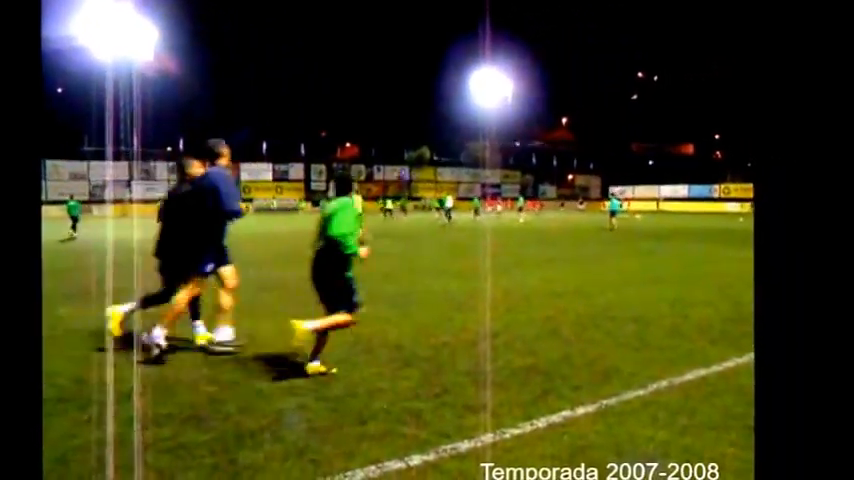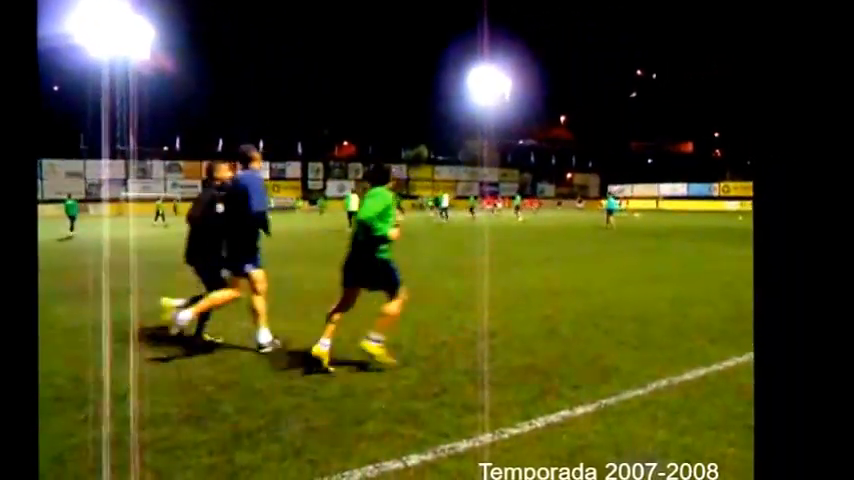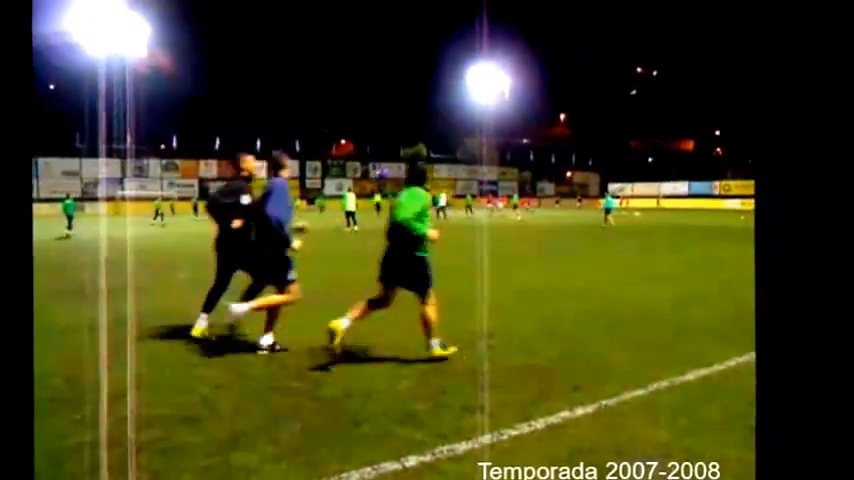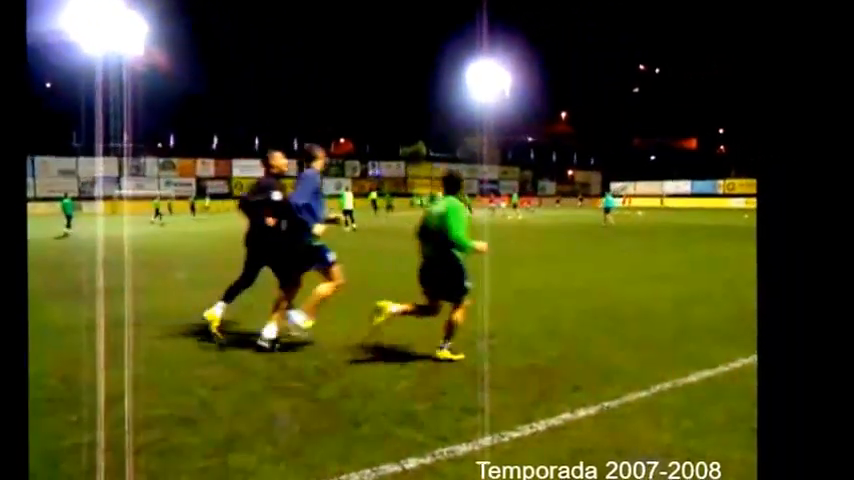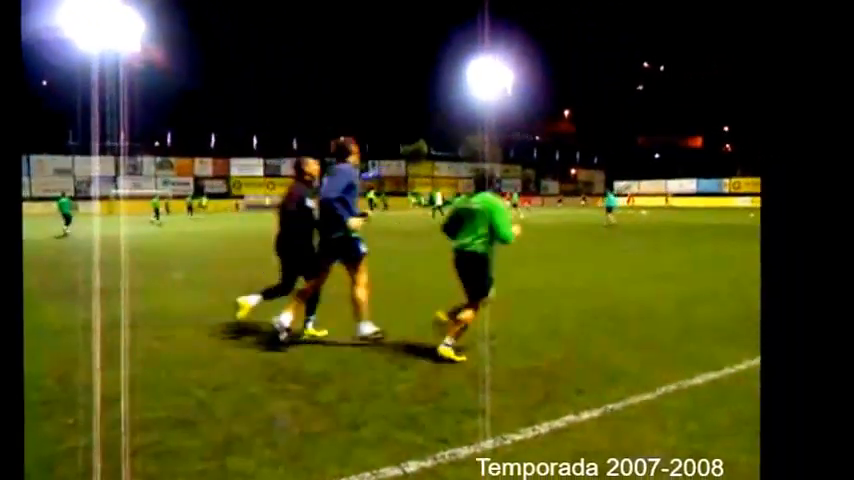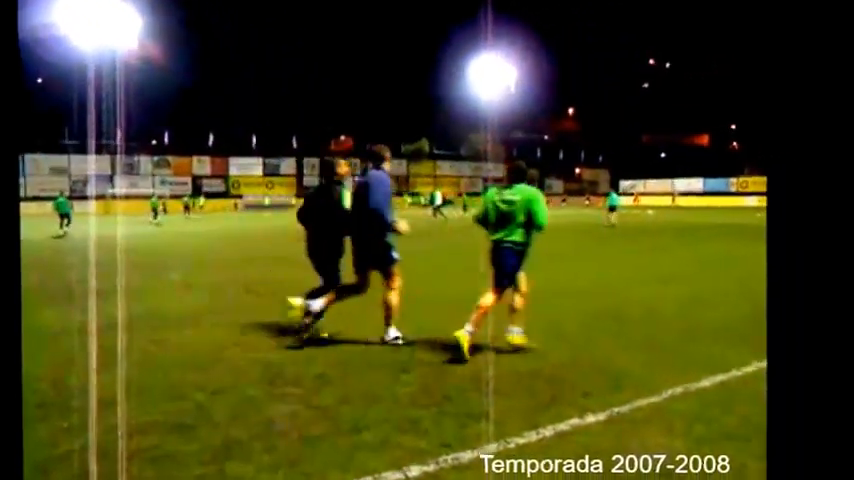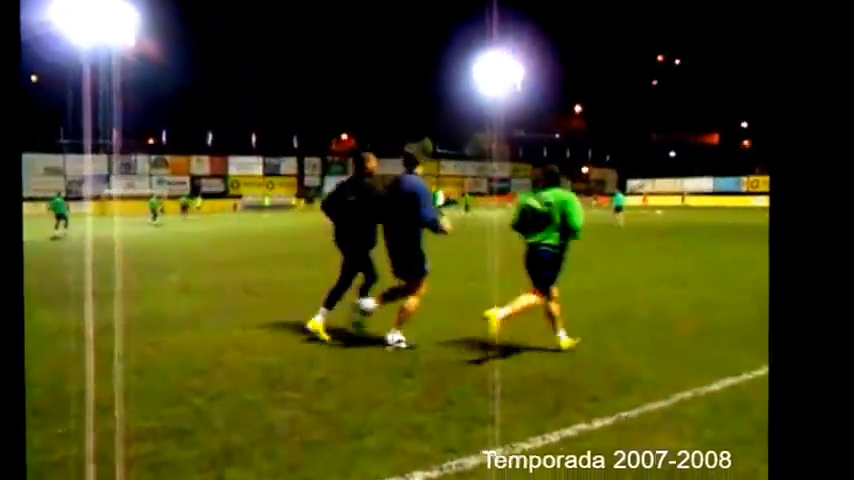
dt=0.1s
person 1, frame 1
left shoulder: (202, 179)
right shoulder: (223, 176)
right elbow: (230, 209)
right wrist: (239, 210)
left hip: (209, 241)
right hip: (209, 242)
left knee: (230, 283)
right knee: (192, 290)
left ankle: (223, 333)
right ankle: (157, 334)
person 1, frame 2
left shoulder: (237, 180)
right shoulder: (255, 179)
left elbow: (226, 212)
right elbow: (257, 211)
right wrist: (266, 226)
left hip: (238, 242)
right hip: (244, 244)
left knee: (260, 288)
right knee: (234, 290)
left ankle: (264, 337)
right ankle: (189, 314)
person 1, frame 3
left shoulder: (271, 187)
right shoulder: (280, 187)
right elbow: (271, 217)
left wrist: (285, 236)
right wrist: (288, 241)
left hip: (267, 249)
right hip: (274, 250)
right knee: (290, 296)
left ankle: (266, 339)
right ankle: (243, 308)
person 1, frame 4
left shoulder: (306, 177)
right shoulder: (311, 177)
right elbow: (294, 202)
left wrist: (326, 220)
right wrist: (312, 227)
left hip: (299, 242)
right hip: (309, 241)
left knee: (291, 288)
right knee: (335, 280)
left ankle: (269, 331)
right ankle: (302, 314)
person 1, frame 5
left shoulder: (337, 171)
right shoulder: (346, 171)
right elbow: (326, 197)
left wrist: (357, 214)
right wrist: (347, 220)
left hip: (329, 233)
right hip: (343, 233)
left knee: (319, 278)
right knee: (360, 279)
left ankle: (286, 317)
right ankle: (364, 327)
person 1, frame 6
left shoulder: (366, 179)
right shoulder: (382, 180)
right elbow: (375, 209)
right wrist: (395, 226)
left hip: (360, 240)
right hip: (377, 240)
left knee: (361, 285)
right knee: (394, 284)
left ankle: (317, 304)
right ankle: (390, 332)
person 1, frame 7
left shoulder: (394, 184)
right shoulder: (418, 185)
left elbow: (384, 213)
right elbow: (426, 218)
right wrist: (441, 226)
left hip: (394, 244)
right hip: (409, 245)
left knee: (410, 286)
right knee: (416, 291)
left ankle: (373, 304)
right ankle: (395, 334)
person 2, frame 1
left shoulder: (332, 206)
right shoulder: (348, 206)
right elbow: (335, 235)
left wrist: (353, 239)
right wrist: (355, 251)
left hip: (322, 266)
right hip: (336, 269)
left knee: (333, 314)
right knee: (350, 317)
left ankle: (313, 363)
right ankle: (306, 327)
person 2, frame 2
left shoulder: (370, 195)
right shoulder: (385, 196)
right elbow: (363, 217)
left wrist: (389, 224)
right wrist: (386, 232)
left hip: (356, 255)
right hip: (374, 257)
left knee: (345, 302)
right knee: (398, 296)
left ankle: (323, 346)
right ankle: (374, 341)
person 2, frame 3
left shoulder: (403, 195)
right shoulder: (420, 196)
right elbow: (401, 220)
right wrist: (425, 233)
left hip: (394, 253)
right hip: (412, 255)
left knee: (383, 299)
right knee: (429, 300)
left ankle: (342, 324)
right ankle: (435, 346)
person 2, frame 4
left shoulder: (435, 206)
right shoulder: (457, 207)
left elbow: (422, 234)
right elbow: (456, 239)
right wrist: (474, 246)
left hip: (429, 263)
right hip: (449, 265)
left knee: (432, 308)
right knee: (460, 306)
left ankle: (390, 308)
right ankle: (443, 349)
person 2, frame 5
left shoulder: (463, 202)
right shoulder: (495, 204)
left elbow: (447, 228)
right elbow: (504, 236)
right wrist: (513, 232)
left hip: (461, 256)
right hip: (477, 258)
left knee: (475, 300)
right knee: (474, 306)
left ankle: (447, 316)
right ankle: (447, 346)
person 2, frame 6
left shoulder: (494, 193)
right shoulder: (533, 194)
left elbow: (480, 219)
right elbow: (540, 223)
right wrist: (535, 226)
left hip: (499, 247)
right hip: (514, 249)
right knee: (496, 294)
left ankle: (516, 333)
right ankle: (466, 332)
person 2, frame 7
left shoulder: (528, 198)
right shoulder: (567, 197)
left elbow: (517, 225)
right elbow: (575, 226)
right wrist: (573, 235)
left hip: (534, 251)
right hip: (551, 252)
left knee: (552, 296)
right knee: (537, 296)
left ankle: (562, 338)
right ankle: (498, 315)
person 3, frame 1
left shoulder: (187, 191)
right shoulder: (181, 192)
left elbow: (176, 216)
right elbow: (165, 216)
left hip: (179, 249)
right hip: (173, 250)
right knee: (166, 294)
left ankle: (199, 331)
right ankle: (121, 310)
person 3, frame 2
left shoulder: (218, 195)
right shoulder: (210, 196)
right elbow: (194, 219)
left hip: (209, 252)
right hip: (202, 254)
left knee: (217, 291)
left ankle: (199, 334)
right ankle: (174, 305)
person 3, frame 3
left shoulder: (244, 188)
right shoulder: (235, 187)
left elbow: (249, 213)
right elbow: (212, 202)
right wrist: (229, 223)
left hip: (232, 244)
right hip: (234, 244)
left knee: (221, 285)
left ankle: (200, 326)
person 3, frame 4
left shoulder: (276, 185)
right shoulder: (266, 184)
left elbow: (282, 209)
right elbow: (245, 202)
right wrist: (263, 220)
left hip: (266, 240)
right hip: (266, 241)
left knee: (245, 280)
right knee: (288, 277)
left ankle: (216, 311)
right ankle: (283, 316)
person 3, frame 5
left shoulder: (303, 190)
right shoulder: (299, 190)
right elbow: (288, 215)
left wrist: (311, 222)
right wrist: (311, 224)
left hip: (288, 245)
right hip: (297, 246)
left knee: (285, 286)
left ankle: (251, 300)
right ankle: (309, 326)
person 3, frame 6
left shoulder: (317, 191)
right shoulder: (336, 193)
left elbow: (302, 215)
right elbow: (343, 220)
left hip: (316, 244)
right hip: (327, 246)
left knee: (329, 285)
right knee: (333, 286)
right ankle: (307, 324)
person 3, frame 7
left shoulder: (345, 185)
right shoulder: (368, 188)
left elbow: (327, 206)
right elbow: (379, 211)
left wrist: (342, 222)
left hip: (344, 238)
right hip: (356, 240)
left knee: (370, 275)
right knee: (345, 281)
right ankle: (317, 321)
